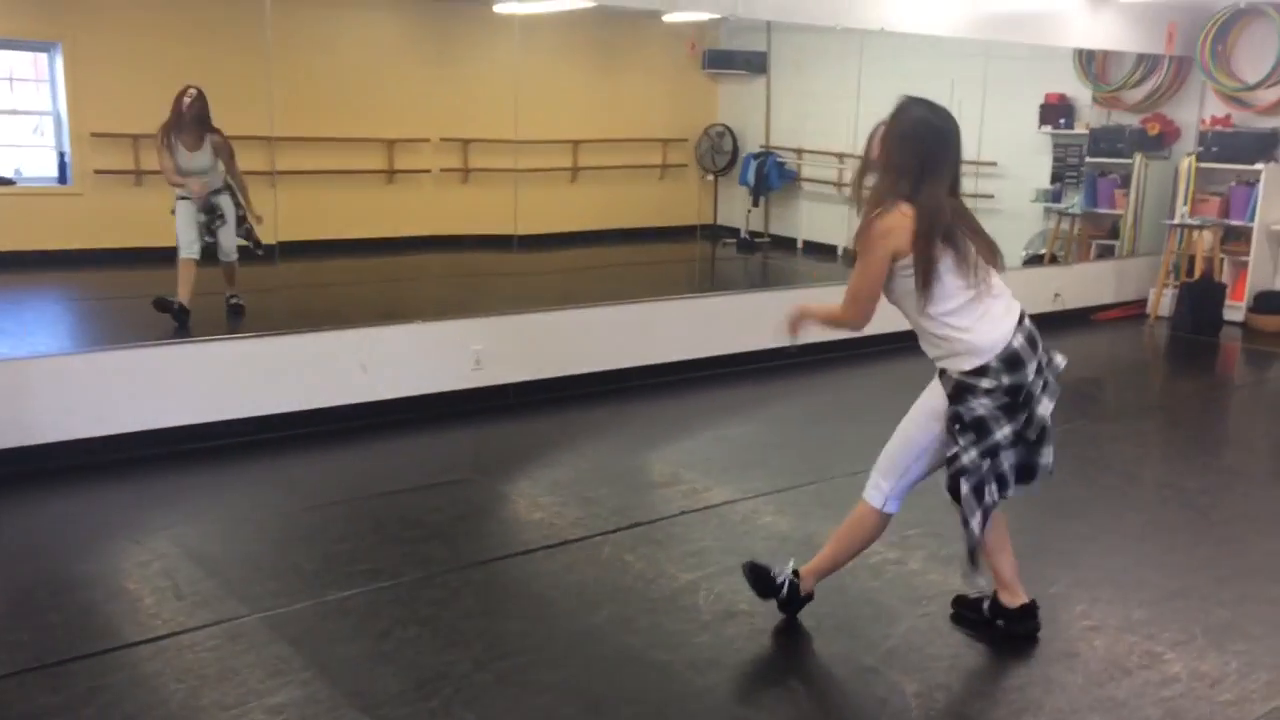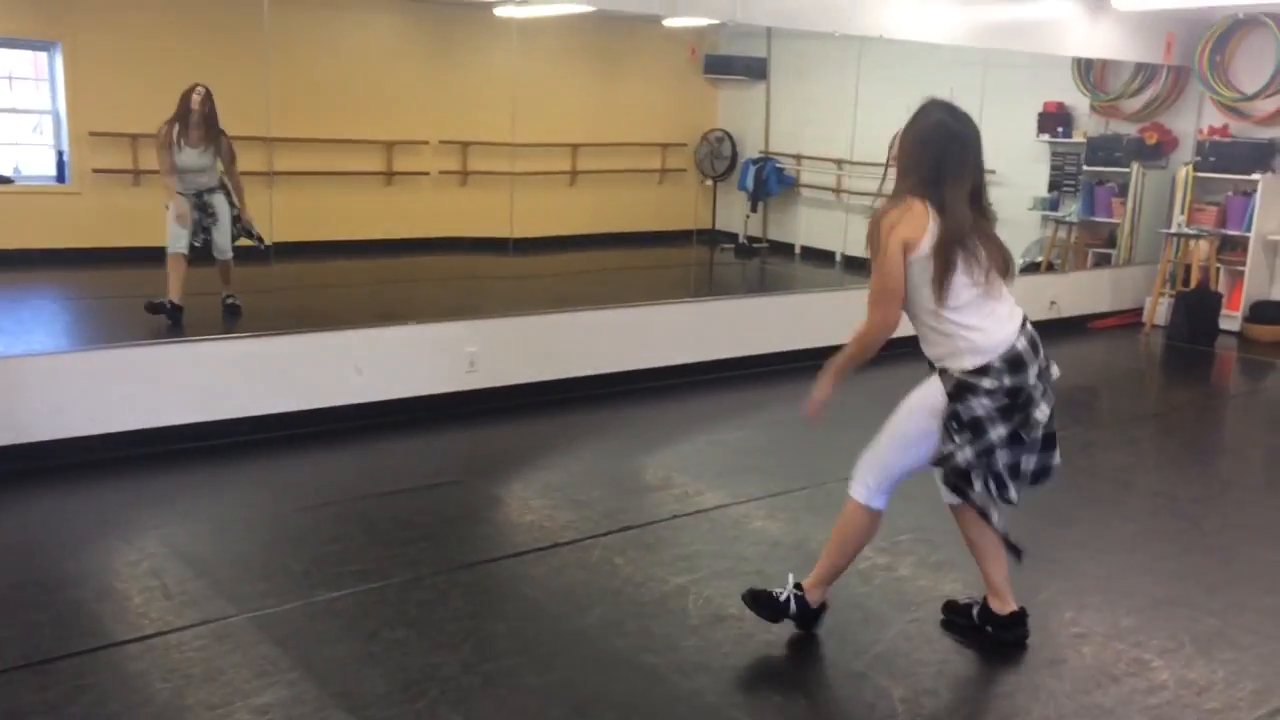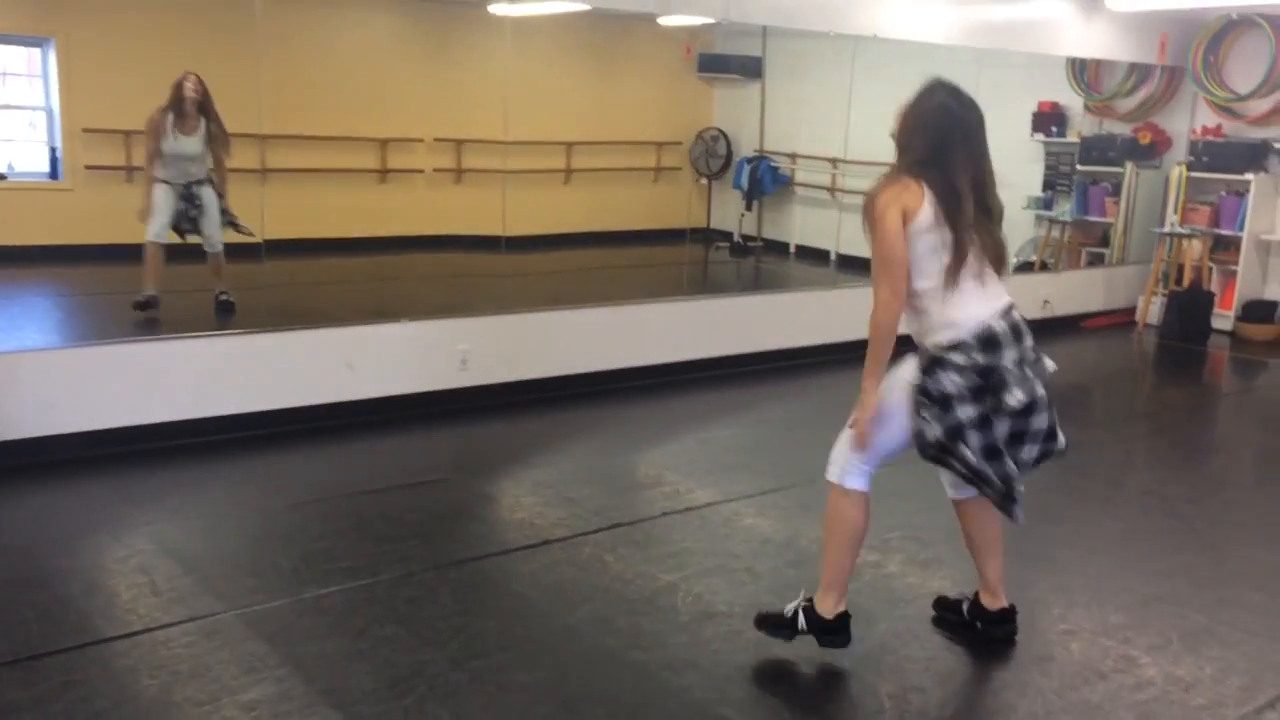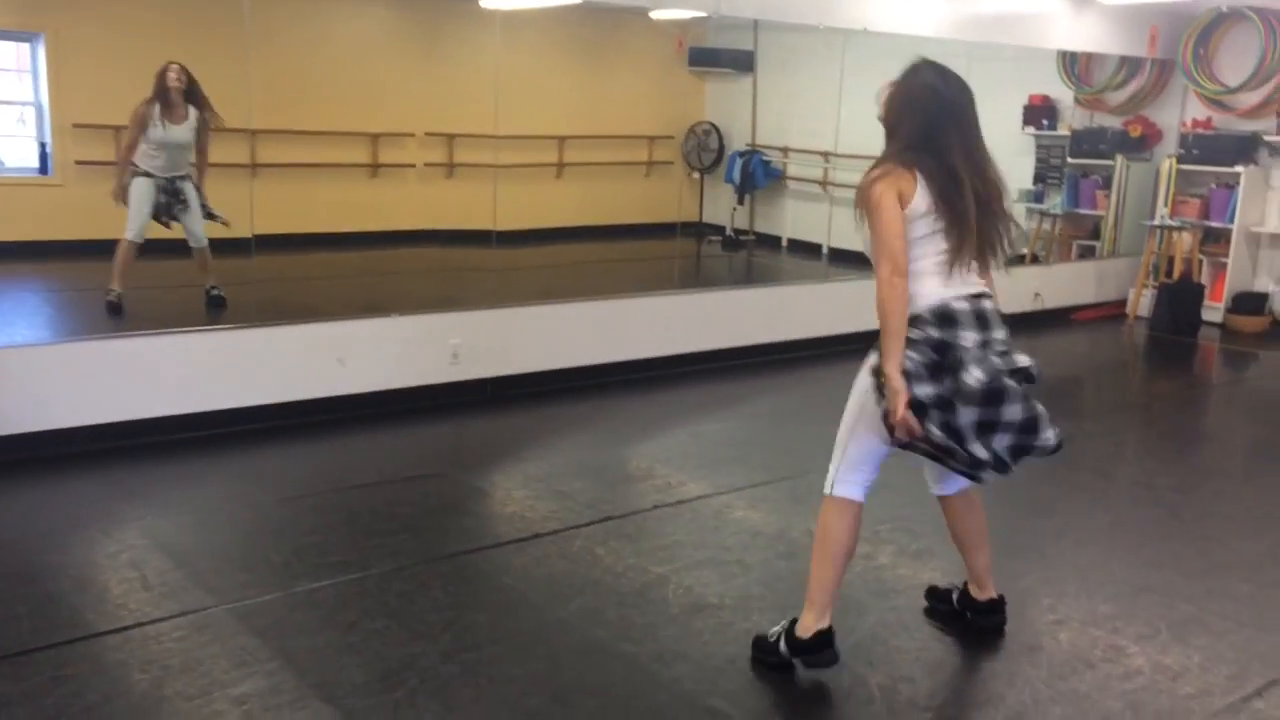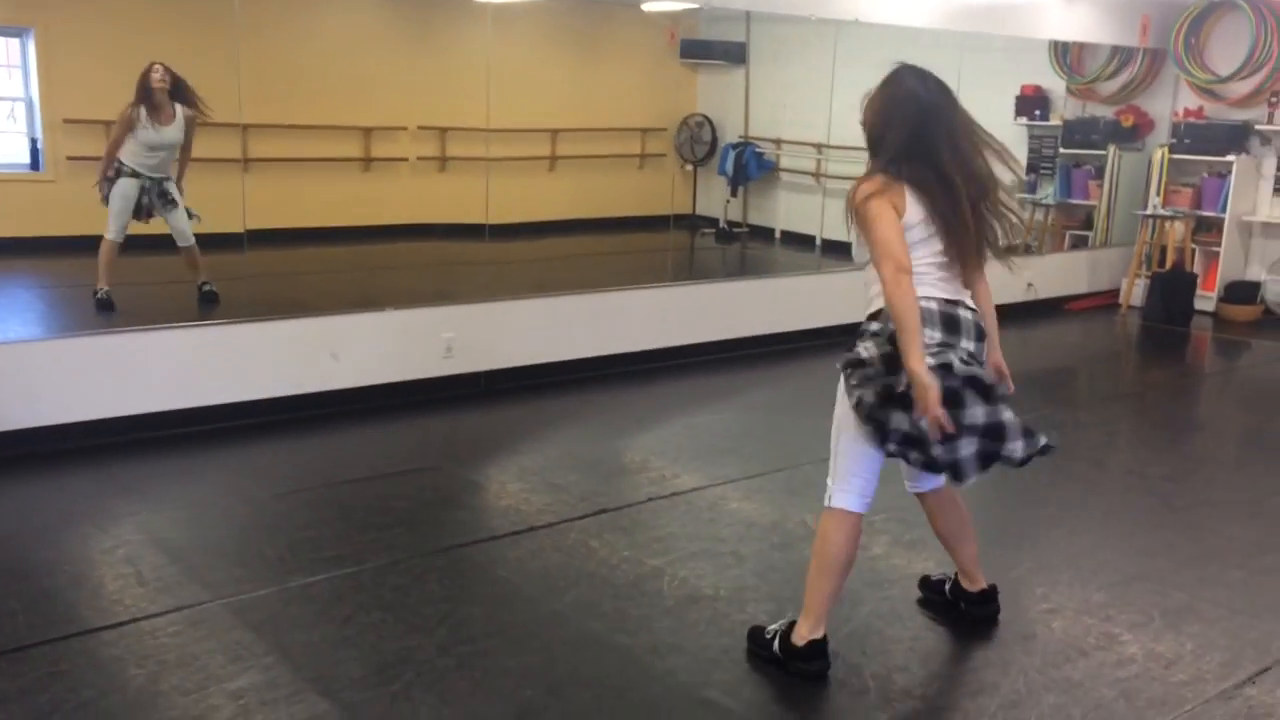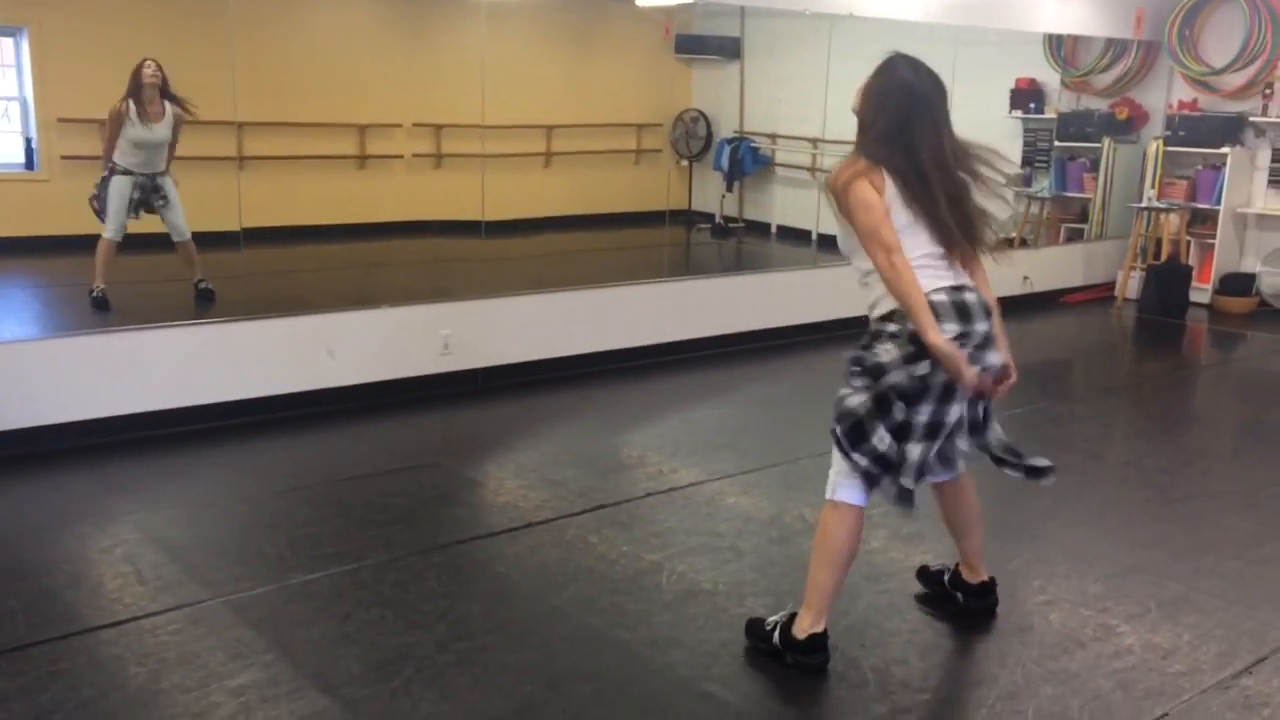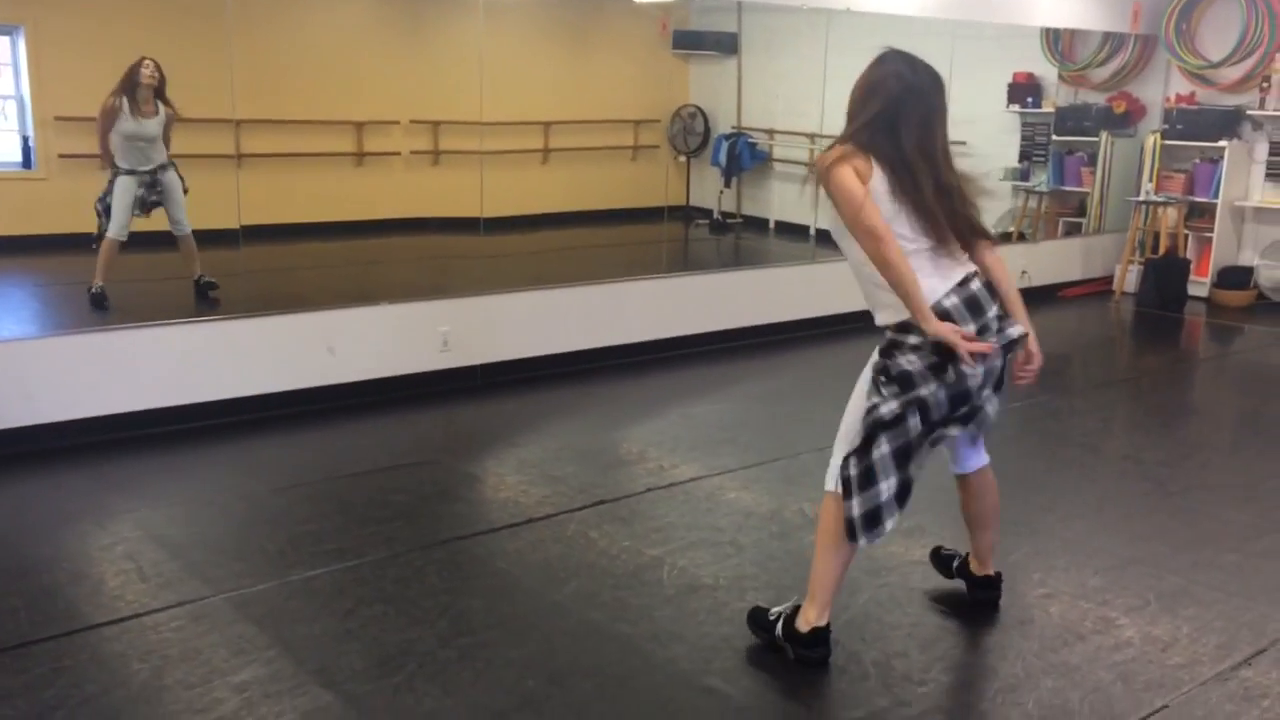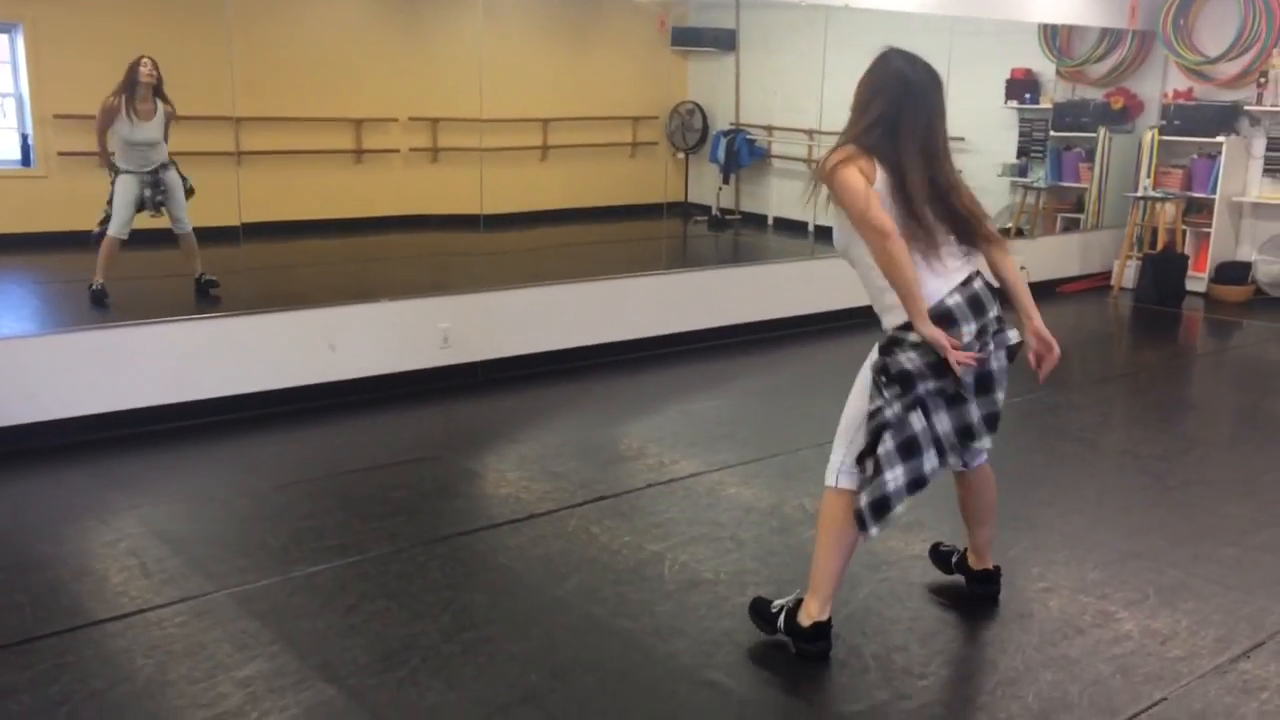
dt=0.1s
person 1, frame 1
left shoulder: (888, 222)
right shoulder: (945, 209)
left elbow: (853, 317)
left wrist: (809, 311)
left hip: (978, 376)
right hip: (1019, 350)
left knee: (885, 487)
right knee: (971, 480)
left ankle: (801, 583)
right ankle: (1014, 604)
person 1, frame 2
left shoulder: (899, 217)
right shoulder: (966, 211)
left elbow: (881, 325)
left wrist: (831, 372)
left hip: (976, 378)
right hip: (1019, 357)
left knee: (871, 476)
right knee: (964, 484)
left ankle: (809, 598)
right ankle: (1003, 611)
person 1, frame 3
left shoulder: (894, 194)
right shoulder: (968, 196)
left elbow: (891, 301)
left wrist: (870, 387)
left hip: (957, 360)
right hip: (1006, 341)
left knee: (849, 460)
right knee: (964, 477)
left ankle: (827, 611)
right ankle: (994, 606)
person 1, frame 4
left shoulder: (887, 180)
right shoulder: (964, 180)
left elbow: (892, 277)
left wrist: (892, 373)
left hip: (924, 336)
right hip: (981, 332)
left knee: (847, 480)
right knee: (951, 475)
left ankle: (811, 630)
right ankle: (983, 598)
person 1, frame 5
left shoulder: (877, 190)
right shoulder: (955, 186)
left elbow: (896, 277)
right elbow: (975, 271)
left wrist: (916, 373)
right wrist: (993, 350)
left hip: (904, 337)
right hip: (962, 337)
left knee: (848, 492)
right knee: (930, 473)
left ankle: (807, 637)
right ankle: (974, 588)
person 1, frame 6
left shoulder: (856, 177)
right shoulder: (938, 174)
left elbow: (891, 258)
right elbow: (967, 255)
left wrist: (934, 341)
right wrist: (993, 341)
left hip: (909, 335)
right hip: (967, 322)
left knee: (849, 484)
right knee: (942, 462)
left ankle: (806, 631)
right ankle: (974, 580)
person 1, frame 7
left shoulder: (842, 161)
right shoulder: (928, 167)
left elbow: (878, 241)
right elbow: (980, 246)
left wrist: (931, 327)
right wrist: (1021, 327)
left hip: (918, 336)
right hip: (978, 314)
left knee: (850, 473)
right knee: (969, 453)
left ankle: (810, 624)
right ankle: (983, 572)
person 1, frame 8
left shoulder: (844, 164)
right shoulder: (932, 167)
left elbow: (885, 238)
right elbow: (992, 240)
left wrist: (926, 331)
right wrist: (1033, 320)
left hip: (918, 334)
right hip: (978, 313)
left knee: (847, 472)
right knee: (965, 449)
left ankle: (811, 617)
right ankle: (981, 566)
person 2, frame 1
left shoulder: (214, 139)
right shoulder: (166, 137)
left elbow: (234, 173)
right elbow: (170, 176)
left wrist: (249, 206)
right wrist: (189, 183)
left hip: (219, 194)
right hip: (187, 199)
left knee: (228, 250)
right knee: (188, 248)
left ankle: (232, 295)
right ankle: (181, 304)
person 2, frame 2
left shoulder: (216, 137)
right shoulder: (168, 132)
left elbow: (232, 174)
right elbow: (167, 174)
left wrist: (243, 209)
right wrist: (176, 205)
left hip: (213, 193)
right hip: (182, 195)
left knee: (223, 249)
right knee: (177, 245)
left ankle: (228, 296)
right ankle: (173, 303)
person 2, frame 3
left shoulder: (210, 125)
right shoulder: (159, 120)
left elbow: (219, 163)
right elbow: (150, 161)
left wrist: (223, 196)
right wrist: (147, 198)
left hip: (200, 185)
right hip: (166, 185)
left knee: (213, 240)
right knee: (155, 232)
left ankle: (221, 292)
right ankle: (150, 292)
person 2, frame 4
left shoulder: (198, 115)
right shoulder: (146, 111)
left elbow: (202, 154)
right elbow: (128, 147)
left wrist: (199, 186)
right wrist: (120, 183)
left hip: (180, 179)
right hip: (145, 176)
left knee: (197, 235)
right knee: (134, 232)
left ankle: (211, 287)
right ankle: (115, 290)
person 2, frame 5
left shoulder: (186, 114)
right shoulder: (134, 113)
left elbow: (185, 152)
right elbow: (113, 145)
left wrist: (179, 183)
right wrist: (103, 176)
left hip: (163, 179)
right hip: (130, 174)
left knee: (184, 235)
right knee: (115, 231)
left ankle: (203, 283)
right ankle: (102, 289)
person 2, frame 6
left shoulder: (174, 113)
right shoulder: (122, 108)
right elbow: (109, 142)
right wrist: (107, 169)
left hip: (157, 176)
right hip: (122, 174)
left knee: (181, 231)
right knee: (113, 229)
left ankle: (199, 282)
right ankle: (98, 287)
person 2, frame 7
left shoulder: (166, 112)
right shoulder: (115, 104)
right elbow: (103, 136)
right wrist: (110, 165)
left hip: (162, 170)
right hip: (127, 173)
left knee: (182, 226)
right knee: (117, 229)
left ankle: (199, 278)
right ankle: (97, 285)
person 2, frame 8
left shoulder: (165, 110)
right shoulder: (115, 104)
right elbow: (101, 135)
right wrist: (109, 164)
left hip: (162, 170)
right hip: (128, 173)
left knee: (183, 224)
right knee: (118, 227)
left ankle: (199, 276)
right ankle: (97, 283)
